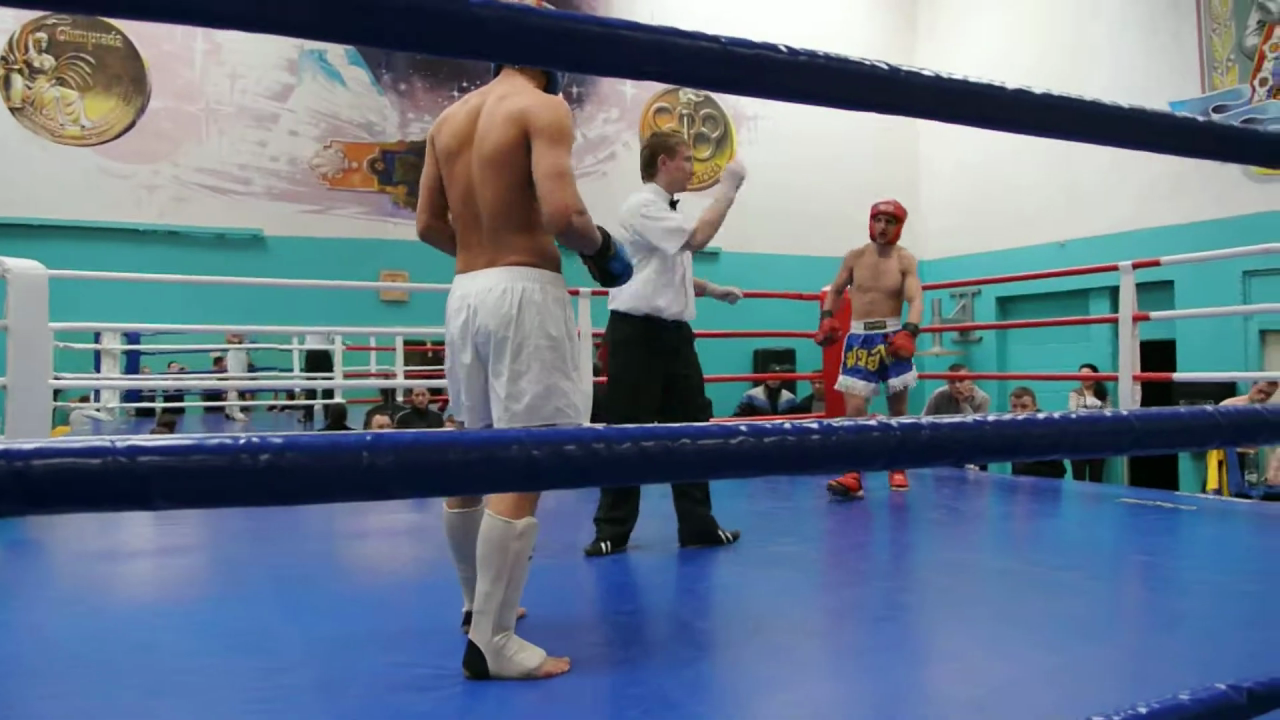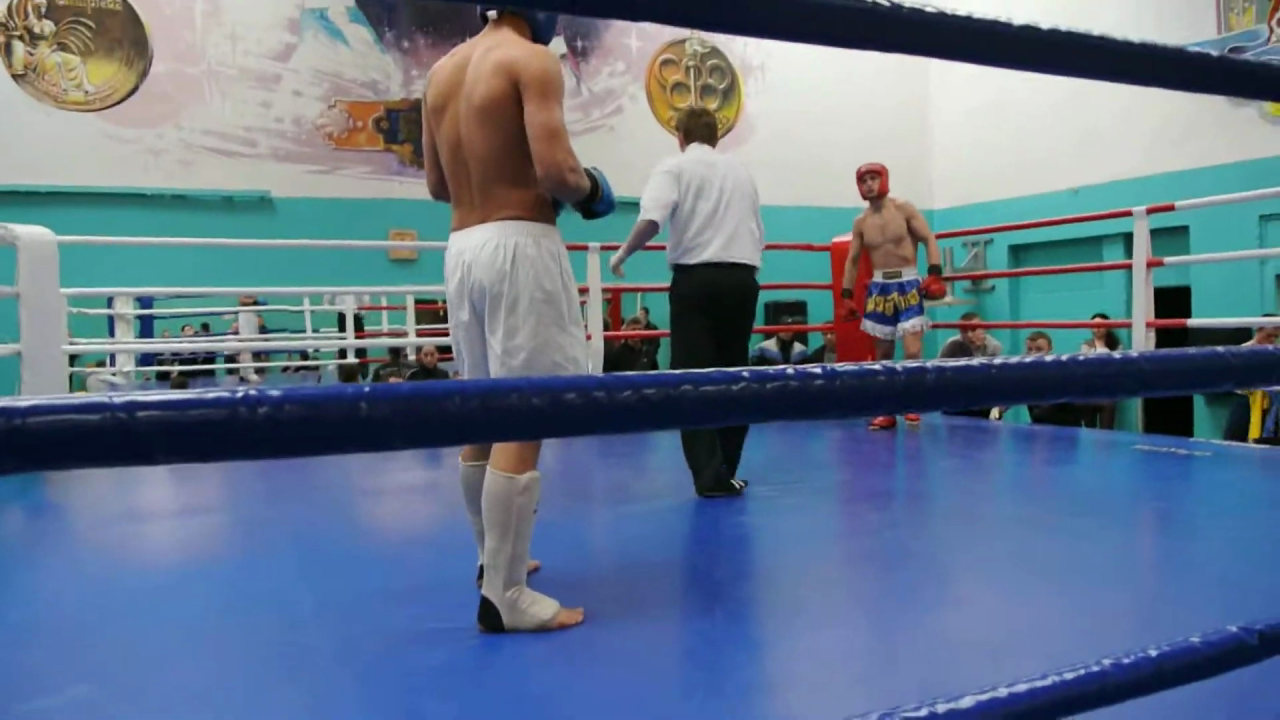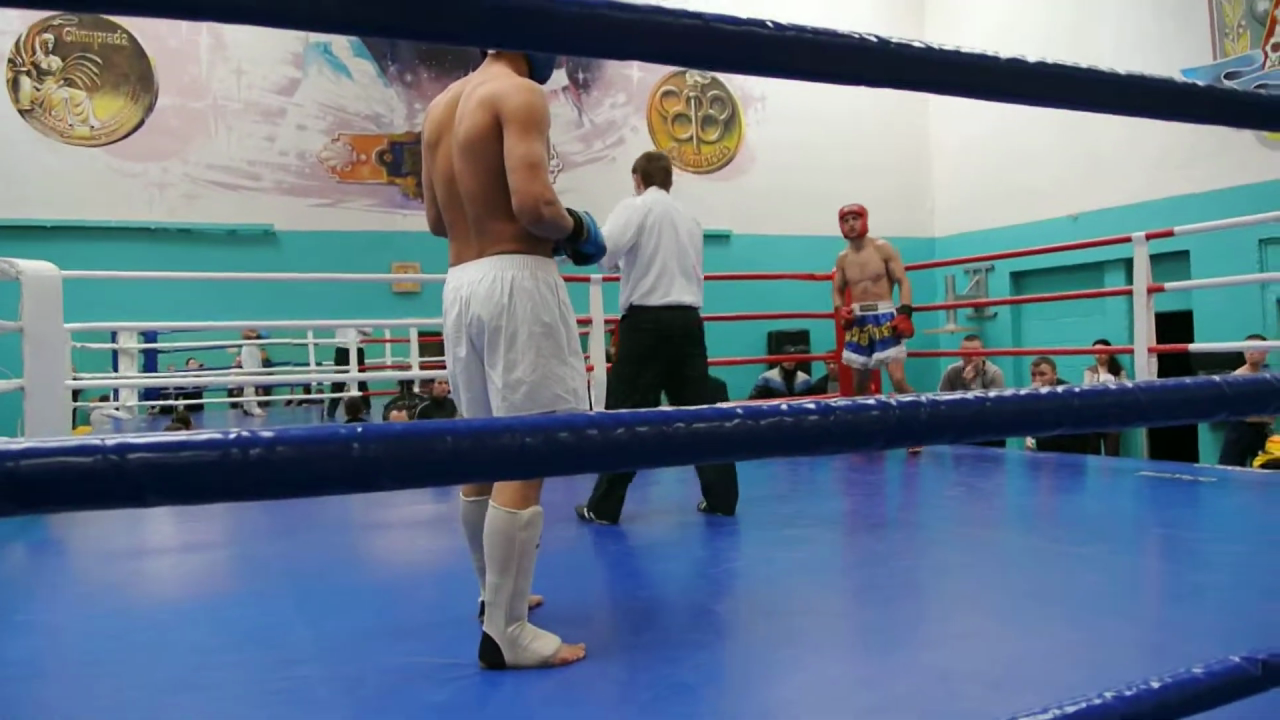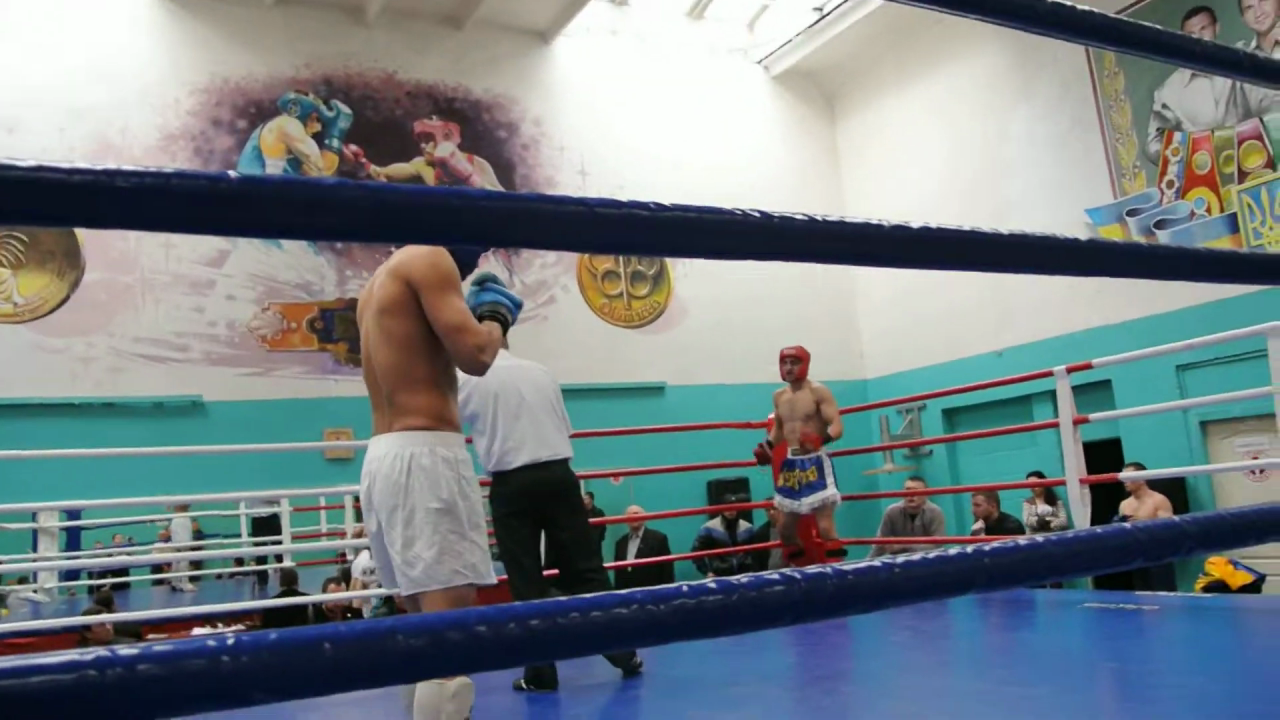
dt=1s
person 1, frame 1
left shoulder: (449, 119)
right shoulder: (544, 109)
left elbow: (427, 226)
right elbow: (562, 213)
right wrist: (602, 249)
left hip: (467, 296)
right hip: (525, 294)
left ankle: (480, 603)
right ankle: (491, 642)
person 1, frame 2
left shoulder: (441, 71)
right shoulder: (531, 60)
right elbow: (556, 170)
right wrist: (590, 189)
left hip: (463, 248)
right hip: (520, 247)
right knee: (523, 422)
left ankle: (494, 558)
right ankle: (504, 596)
person 1, frame 3
left shoulder: (440, 106)
right shoulder: (520, 94)
right elbow: (535, 203)
right wrist: (575, 228)
left hip: (462, 283)
right hip: (516, 281)
left ankle: (497, 595)
right ankle: (504, 633)
person 1, frame 4
left shoulder: (381, 281)
right shoulder: (427, 259)
right elbow: (476, 356)
left wrist: (471, 316)
right wrist: (496, 317)
left hip: (385, 458)
right hip: (426, 456)
person 2, frame 1
left shoulder: (668, 210)
right shoulder: (641, 207)
right elbow: (698, 238)
left wrist: (710, 289)
right wrist: (727, 190)
left hip: (673, 333)
right hip: (636, 333)
left knee: (691, 427)
left ankle: (697, 523)
right ankle: (611, 530)
person 2, frame 2
left shoulder: (675, 167)
right shoulder: (741, 172)
left elbow: (652, 219)
left wrist: (623, 253)
left hip: (695, 279)
right hip: (741, 278)
left knee: (694, 376)
right knee: (732, 372)
left ankle: (711, 475)
right ankle: (726, 467)
person 2, frame 3
left shoulder: (634, 208)
right shoulder: (690, 218)
left hip: (646, 320)
right hip: (688, 319)
left knee: (625, 412)
right knee: (698, 408)
left ankle: (604, 505)
right ankle: (722, 495)
person 2, frame 4
left shoulder: (469, 380)
right shoulder: (541, 372)
right elbow: (565, 427)
left hip: (512, 484)
right hip: (558, 474)
left knee: (526, 580)
right knee: (585, 568)
left ankle: (541, 671)
right ankle: (622, 652)
person 3, frame 1
left shoulder: (906, 261)
right shoulder: (855, 257)
left elbow: (916, 300)
right elbow: (835, 291)
left wrist: (909, 334)
right wrist: (827, 319)
left hip: (891, 337)
right hip: (859, 338)
left knee: (898, 410)
right knee: (855, 410)
left ankle: (898, 470)
right ankle: (852, 476)
person 3, frame 2
left shoulder: (904, 208)
right shoulder: (861, 222)
left elbow: (929, 240)
right elbow: (852, 261)
left wrist: (935, 274)
right wrist: (847, 297)
left hip: (908, 284)
right hip: (879, 287)
left knee: (913, 352)
right knee: (883, 355)
right ankle: (887, 412)
person 3, frame 3
left shoulder: (882, 248)
right shoulder: (842, 260)
left elbow: (903, 282)
right elbow: (837, 290)
left wrist: (904, 315)
right wrist: (840, 308)
left hip: (885, 318)
right hip: (856, 319)
left knee: (900, 384)
right knee: (863, 387)
person 3, frame 4
left shoulder: (818, 391)
right shoulder: (779, 396)
left elbow: (837, 426)
left wrist: (821, 438)
right wrist: (767, 446)
left hip: (815, 462)
right hip: (790, 463)
left knee: (825, 527)
right knee: (785, 529)
